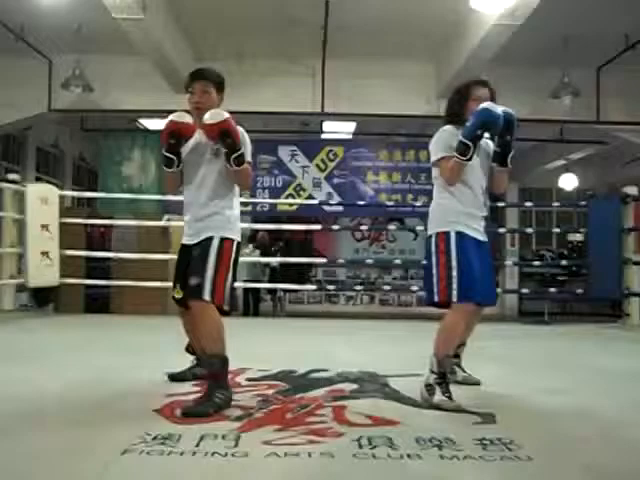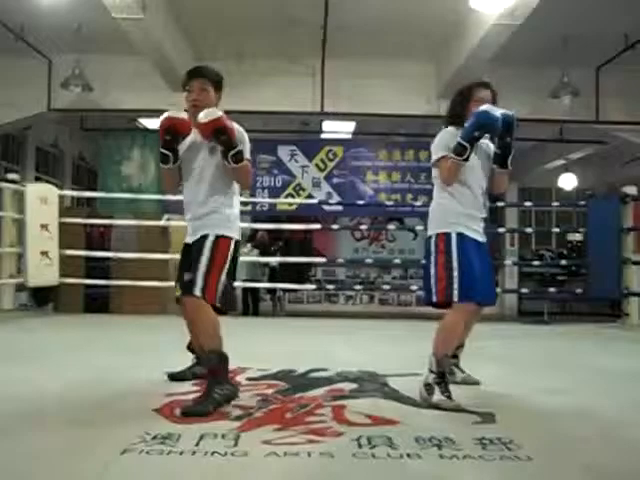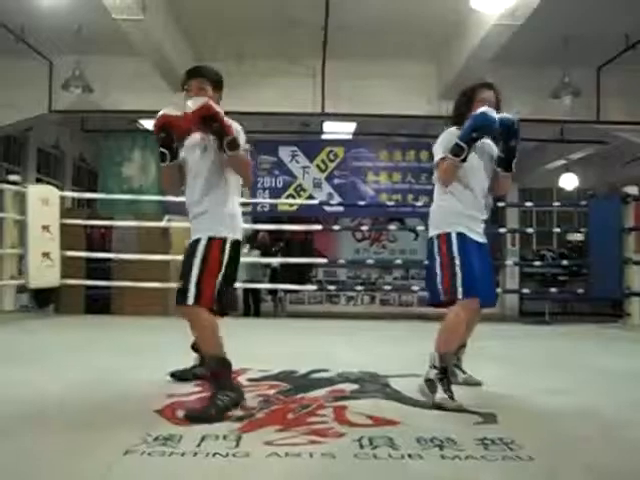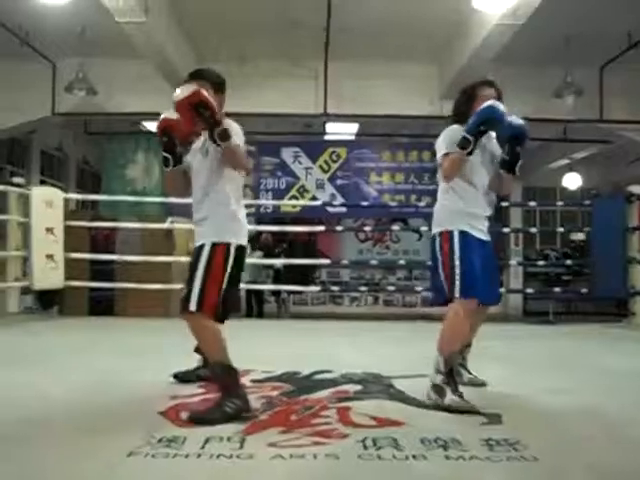
dt=0.1s
person 1, frame 1
left shoulder: (234, 133)
right shoulder: (185, 138)
left elbow: (246, 183)
right elbow: (172, 188)
left wrist: (232, 149)
right wrist: (170, 153)
left hip: (220, 230)
right hip: (192, 231)
left knee: (203, 301)
right knee: (185, 303)
left ankle: (220, 385)
right ankle: (202, 362)
person 1, frame 2
left shoulder: (232, 130)
right shoulder: (183, 135)
left elbow: (246, 181)
right elbow: (170, 186)
left wrist: (229, 146)
right wrist: (167, 150)
left hip: (219, 227)
right hip: (194, 229)
left knee: (196, 297)
right knee: (186, 301)
left ankle: (220, 380)
right ankle: (202, 360)
person 1, frame 3
left shoulder: (227, 129)
right shoulder: (190, 139)
left elbow: (246, 173)
right elbow: (172, 186)
left wrist: (219, 130)
right wrist: (166, 148)
left hip: (219, 230)
right hip: (202, 230)
left knee: (193, 304)
right knee: (192, 303)
left ankle: (226, 387)
right ankle: (207, 362)
person 1, frame 4
left shoulder: (226, 128)
right shoulder: (194, 142)
left elbow: (241, 164)
right elbow: (177, 189)
left wrist: (214, 125)
right wrist: (170, 152)
left hip: (223, 235)
right hip: (208, 235)
left knee: (196, 311)
right knee: (198, 309)
left ankle: (233, 393)
right ankle: (209, 364)
person 2, frame 1
left shoulder: (486, 142)
right shoulder: (447, 134)
left elbow: (499, 188)
right elbow: (449, 177)
left wrist: (504, 146)
right wrist: (470, 138)
left hip: (476, 230)
right hip: (450, 229)
left knee: (477, 304)
right knee: (461, 304)
left ankle: (452, 363)
right ankle: (434, 380)
person 2, frame 2
left shoulder: (486, 144)
right shoulder: (449, 135)
left elbow: (499, 188)
right elbow: (446, 176)
left wrist: (504, 147)
right wrist: (468, 139)
left hip: (475, 230)
right hip: (450, 230)
left knee: (476, 304)
right knee: (461, 304)
left ankle: (451, 364)
right ankle: (433, 379)
person 2, frame 3
left shoulder: (490, 145)
right shoulder: (451, 136)
left elbow: (501, 190)
right elbow: (443, 178)
left wrist: (508, 151)
right wrist: (467, 139)
left hip: (476, 231)
right hip: (450, 230)
left knee: (477, 303)
right knee: (465, 301)
left ankle: (452, 364)
right ankle: (434, 376)
person 2, frame 4
left shoulder: (493, 142)
right shoulder: (453, 133)
left elbow: (502, 188)
right elbow: (448, 173)
left wrist: (512, 155)
right wrist: (472, 134)
left hip: (480, 229)
right hip: (454, 228)
left knee: (482, 303)
right knee: (465, 300)
left ankle: (458, 364)
right ankle: (441, 381)
